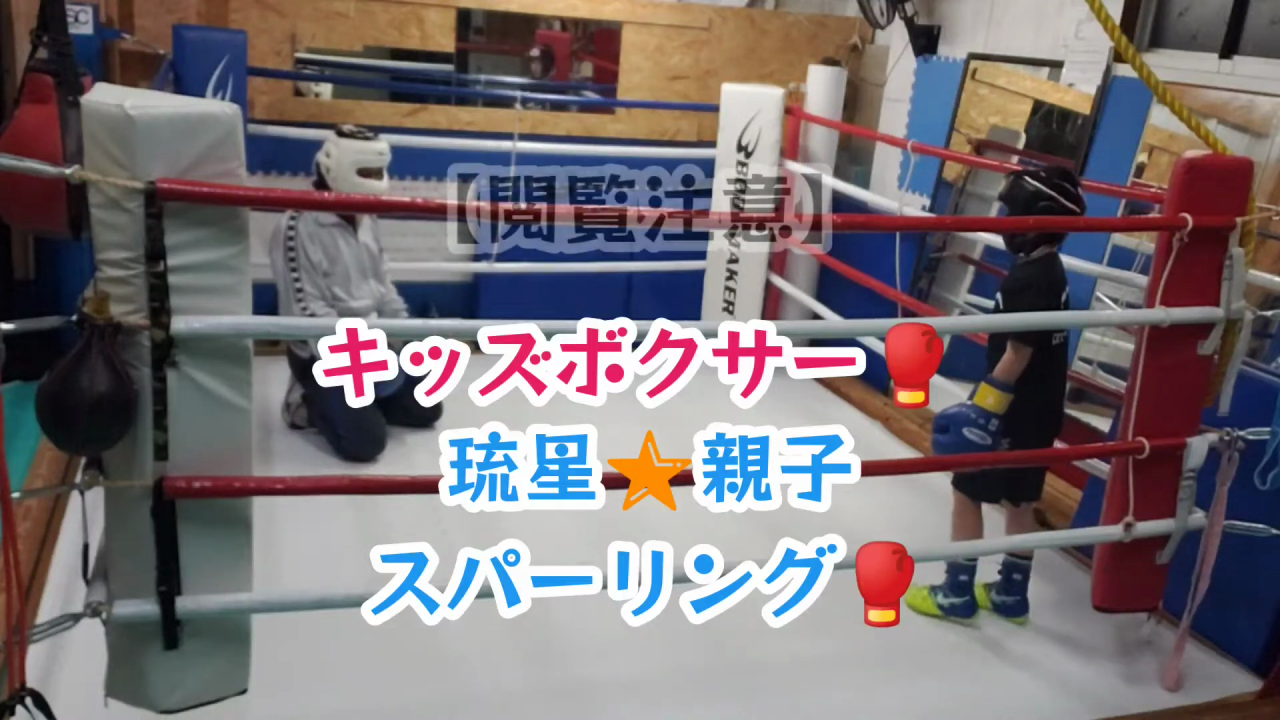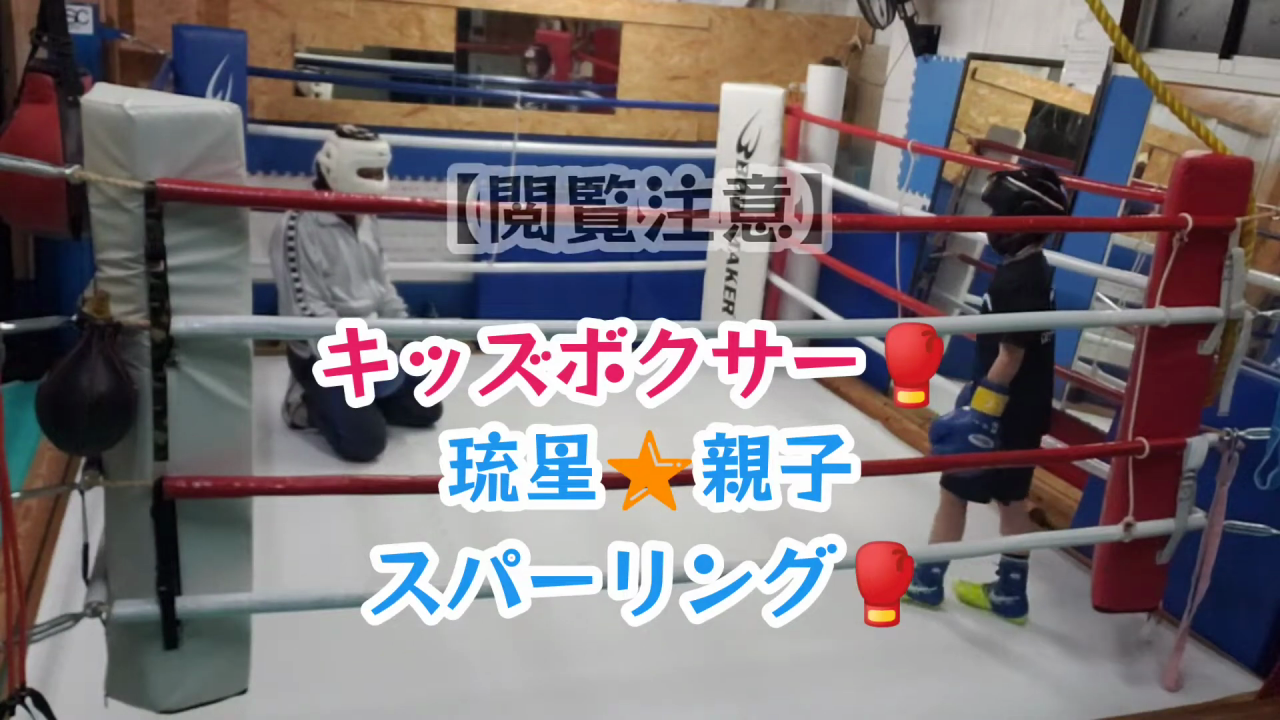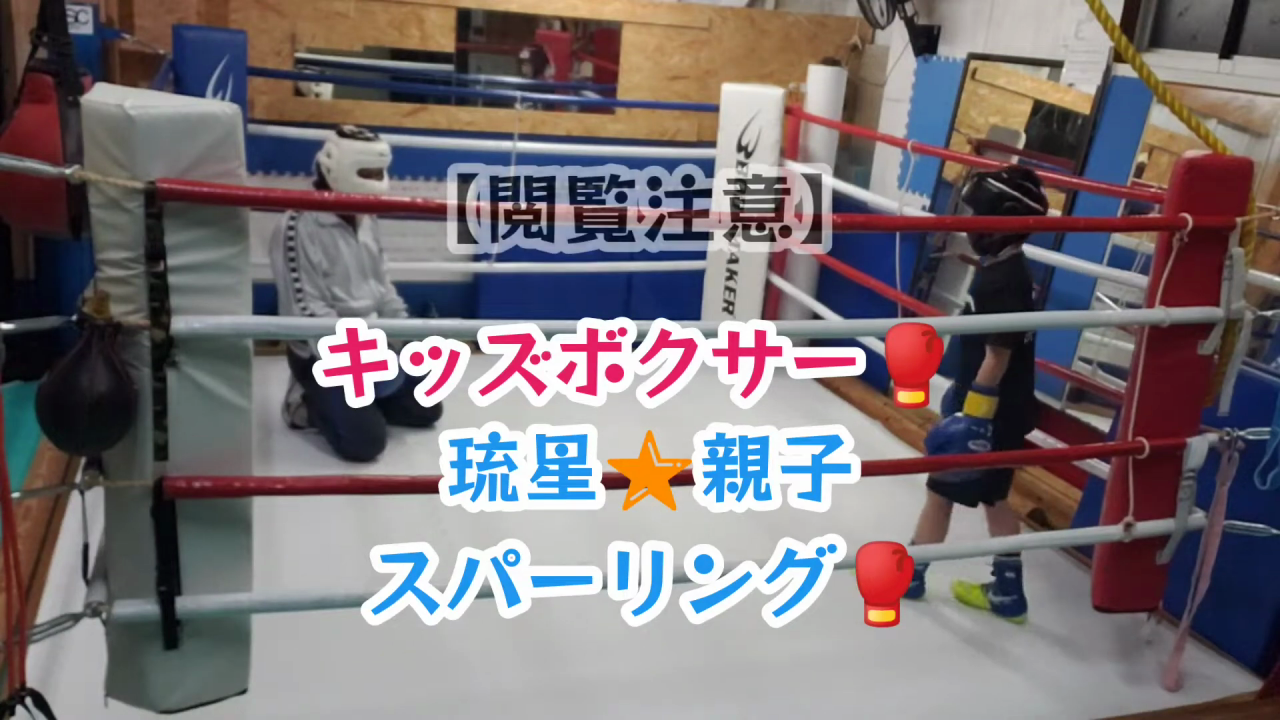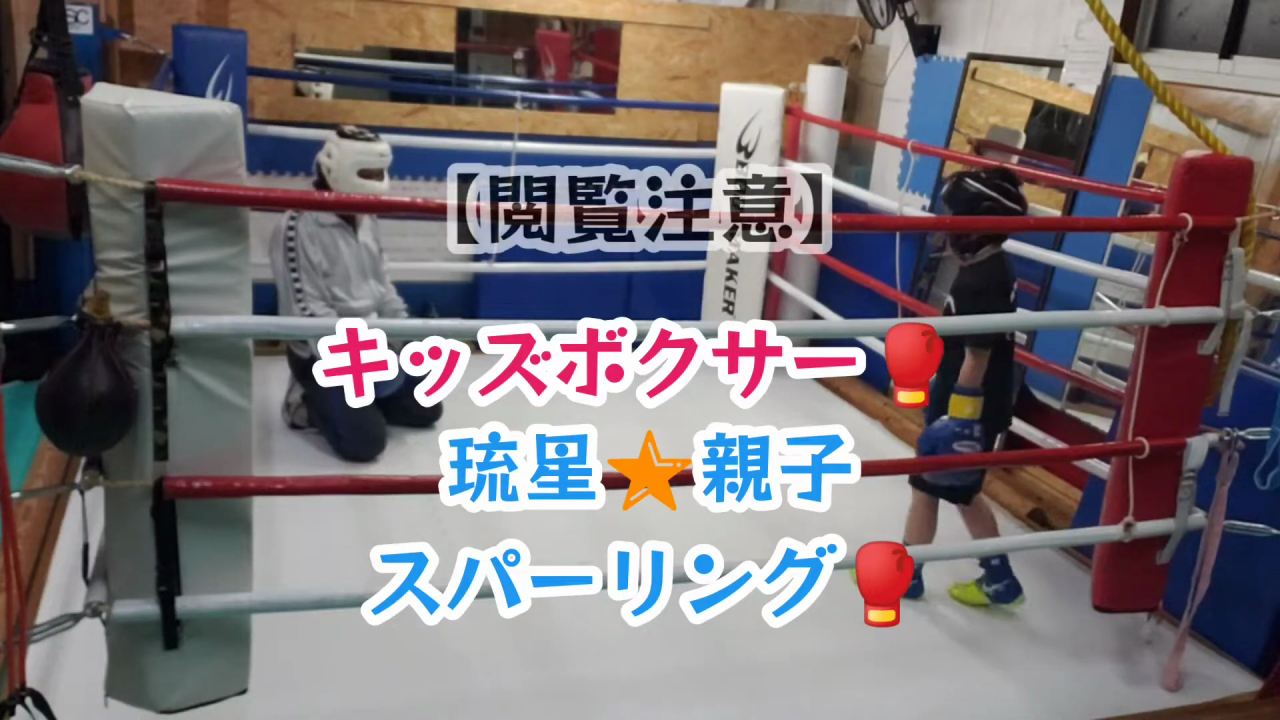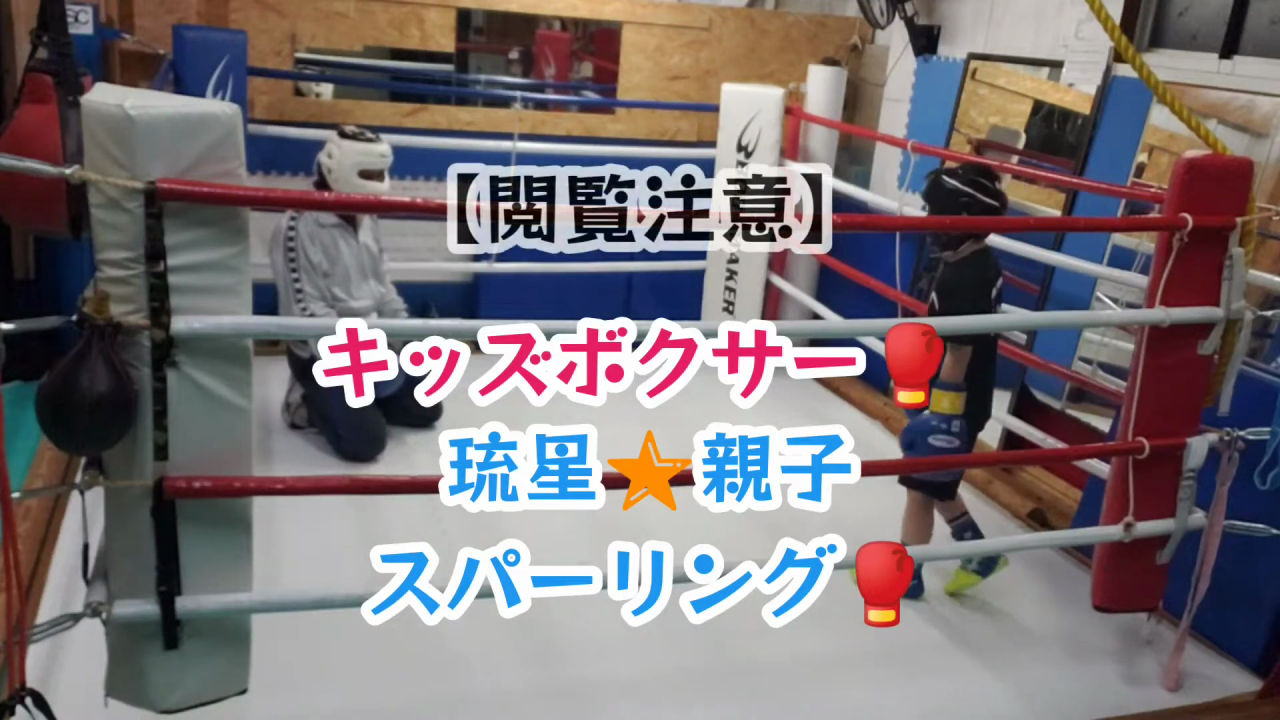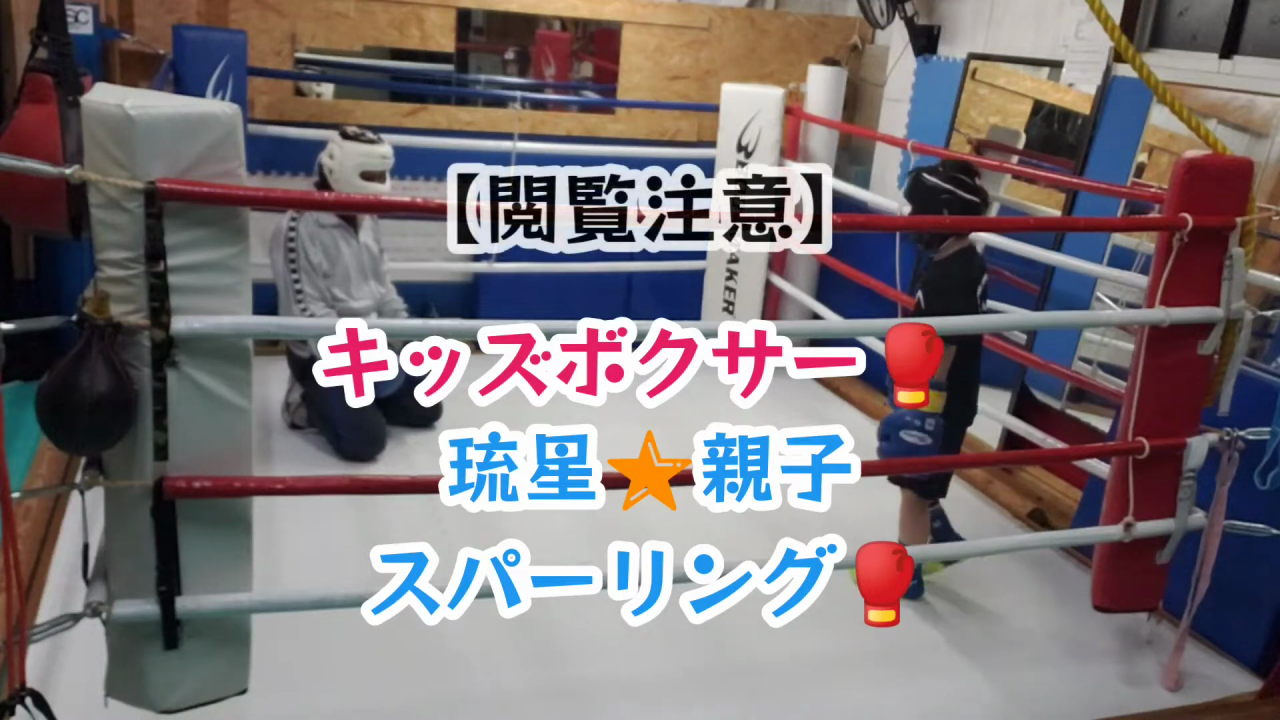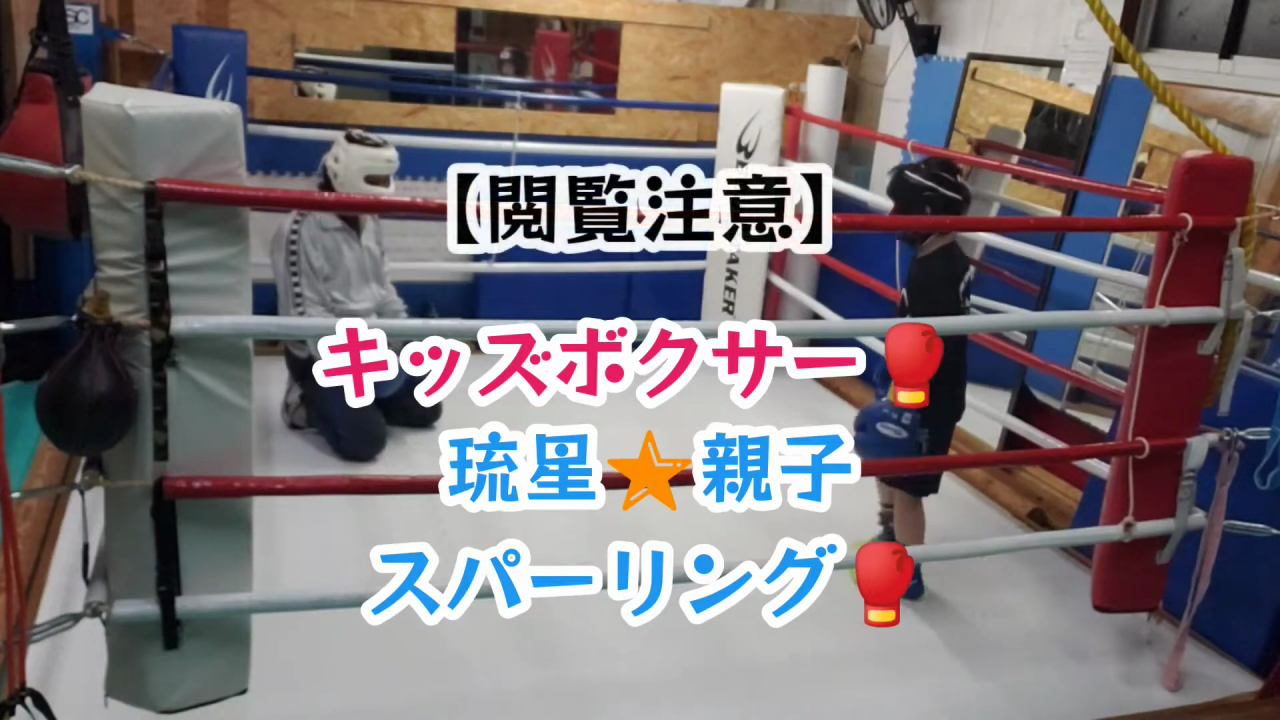
dt=0.1s
person 1, frame 1
left shoulder: (1028, 279)
right shoulder: (1048, 270)
left elbow: (1018, 353)
left wrist: (984, 408)
left hip: (1017, 411)
right hip: (1038, 409)
left knee: (968, 493)
right knee: (1019, 499)
left ankle: (956, 592)
right ankle: (1011, 592)
person 1, frame 2
left shoulder: (1016, 280)
right shoulder: (1032, 269)
left elbow: (1010, 355)
left wrist: (981, 410)
right wrist: (977, 395)
left hip: (1006, 412)
right hip: (1025, 408)
left knee: (954, 491)
right knee: (1010, 498)
left ankle: (926, 580)
right ankle: (1010, 592)
person 1, frame 3
left shoulder: (999, 282)
right shoulder: (1009, 269)
left elbow: (997, 356)
left wrist: (974, 415)
left hip: (989, 408)
right hip: (1007, 407)
left knee: (941, 491)
right knee: (991, 497)
left ankle: (909, 575)
right ankle: (1007, 591)
person 1, frame 4
left shoulder: (979, 282)
right shoulder: (991, 269)
left elbow: (977, 357)
left wrist: (960, 417)
left hip: (967, 406)
right hip: (980, 404)
left knee: (927, 488)
right knee: (963, 493)
right ankle: (998, 578)
person 1, frame 5
left shoulder: (962, 278)
right shoulder: (979, 262)
left elbow: (959, 351)
left wrist: (944, 412)
left hip: (953, 399)
right hip: (953, 395)
left knee: (922, 487)
right knee: (934, 485)
left ankle: (907, 575)
right ankle: (978, 553)
person 1, frame 6
left shoulder: (947, 276)
right shoulder: (965, 259)
left elbow: (944, 350)
left wrist: (925, 411)
left hip: (942, 398)
right hip: (950, 394)
left knee: (914, 484)
right knee: (917, 482)
right ankle: (942, 540)
person 1, frame 7
left shoulder: (932, 271)
right shoulder: (951, 257)
left hip: (930, 393)
right hip: (943, 388)
left knee: (904, 481)
right ankle: (894, 538)
person 2, frame 1
left shoulder: (365, 221)
right shoulder: (299, 228)
left elbow: (382, 285)
right elbow: (308, 310)
right hip: (322, 354)
left knee: (426, 410)
right knee: (365, 441)
right ankle: (310, 403)
person 2, frame 2
left shoulder: (365, 221)
right shoulder: (299, 228)
left elbow: (382, 285)
right elbow: (308, 310)
right hip: (322, 355)
left knee: (426, 411)
right knee: (365, 441)
right ankle: (309, 403)
person 2, frame 3
left shoulder: (365, 222)
right shoulder: (299, 229)
left elbow: (382, 285)
right elbow: (308, 310)
right hip: (323, 355)
left knee: (427, 410)
right knee: (366, 441)
left ankle: (355, 401)
right ankle: (310, 404)
person 2, frame 4
left shoulder: (365, 222)
right shoulder: (299, 229)
left elbow: (382, 285)
right elbow: (308, 310)
right hip: (323, 355)
left knee: (427, 410)
right knee: (366, 441)
right ankle: (309, 404)
person 2, frame 5
left shoulder: (365, 222)
right shoulder: (299, 229)
left elbow: (382, 285)
right elbow: (308, 311)
right hip: (321, 354)
left knee: (427, 410)
right knee: (366, 441)
right ankle: (309, 404)
person 2, frame 6
left shoulder: (366, 222)
right shoulder: (300, 229)
right elbow: (308, 311)
right hip: (321, 355)
left knee: (427, 410)
right knee: (366, 441)
right ankle: (308, 405)
person 2, frame 7
left shoulder: (368, 223)
right shoulder: (302, 231)
right elbow: (306, 312)
right hip: (320, 355)
left knee: (426, 410)
right knee: (365, 441)
right ankle: (308, 404)
